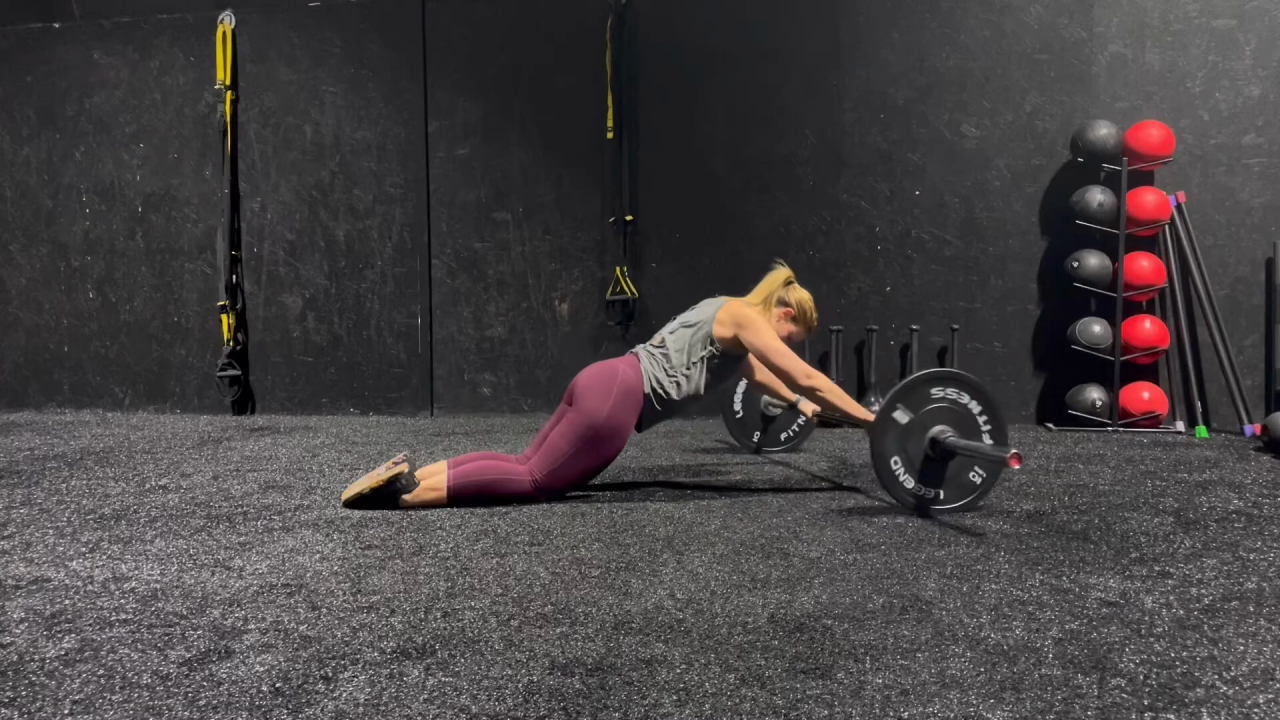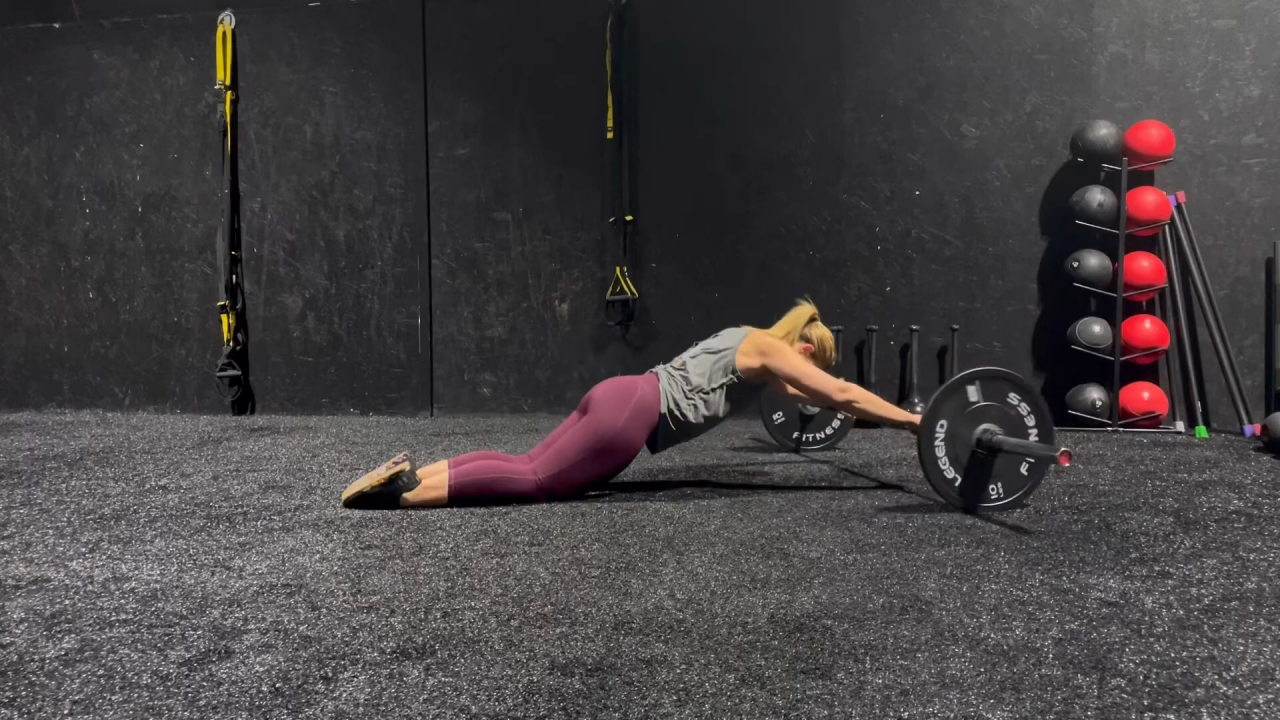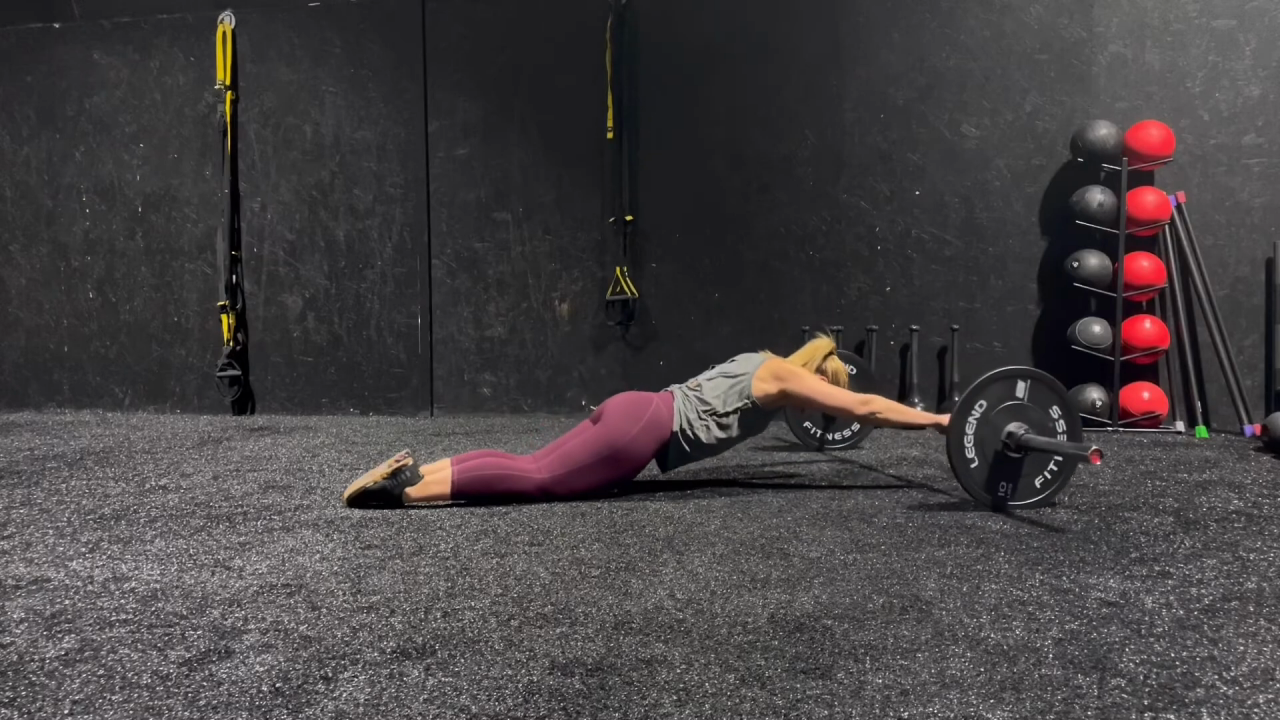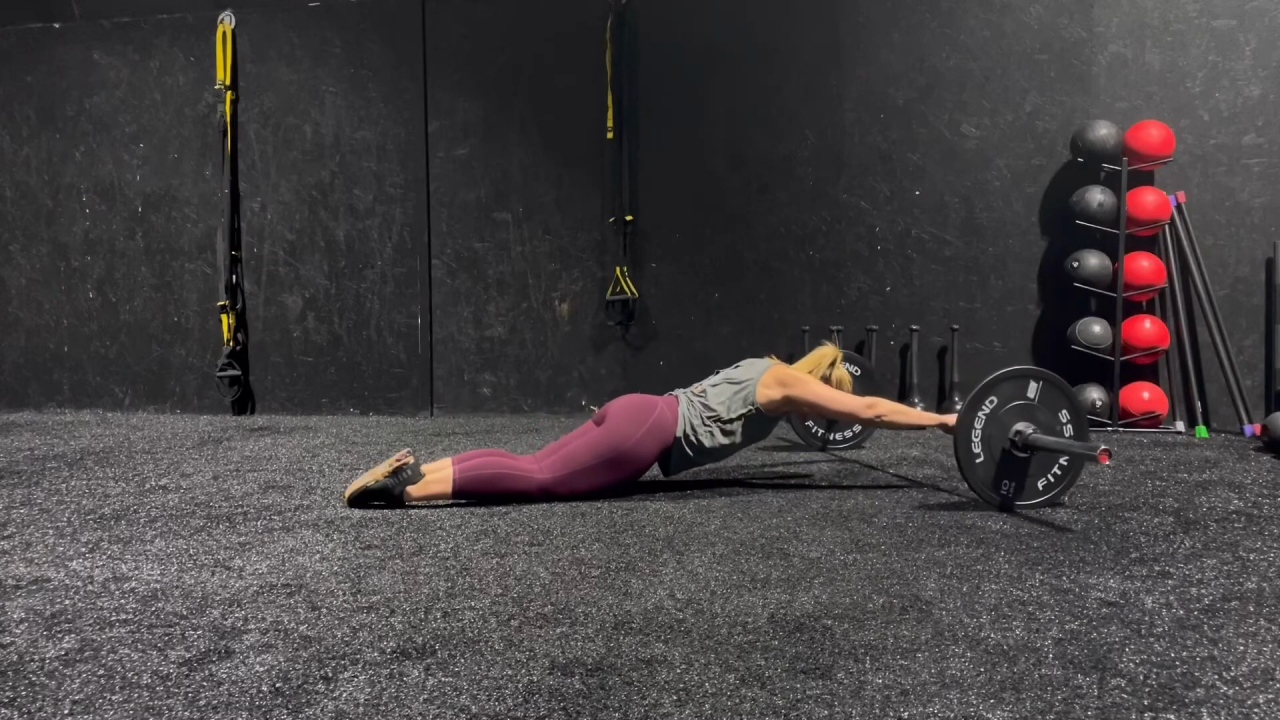
dt=0.3s
person 1, frame 1
left shoulder: (730, 313)
right shoulder: (748, 317)
left elbow: (755, 371)
right elbow: (807, 376)
left wrist: (800, 406)
right wrist: (872, 421)
left hip: (602, 384)
right hip: (617, 396)
left knee: (527, 467)
right knee: (537, 480)
left ankle: (412, 473)
right ankle: (406, 490)
person 1, frame 2
left shoulder: (750, 341)
right shoulder: (769, 350)
left elbow: (792, 389)
right elbow: (838, 391)
left wrist: (846, 409)
right wrist: (909, 420)
left hip: (618, 399)
right hip: (632, 413)
left knee: (529, 469)
right knee: (532, 480)
left ankle: (410, 473)
right ankle: (406, 489)
person 1, frame 3
left shoulder: (765, 363)
right shoulder: (785, 376)
left elbow: (850, 406)
right elbow: (862, 406)
left wrist: (901, 414)
right wrist: (936, 422)
left hip: (631, 414)
right hip: (644, 427)
left knee: (531, 465)
right knee: (536, 478)
left ankle: (414, 469)
right ankle: (407, 486)
person 1, frame 4
left shoulder: (771, 368)
right shoulder: (789, 385)
left elbow: (854, 404)
right elbow: (868, 409)
right wrist: (940, 419)
left hip: (633, 415)
right hip: (646, 429)
left knee: (534, 467)
right knee: (537, 479)
left ankle: (414, 468)
right ankle: (409, 485)
